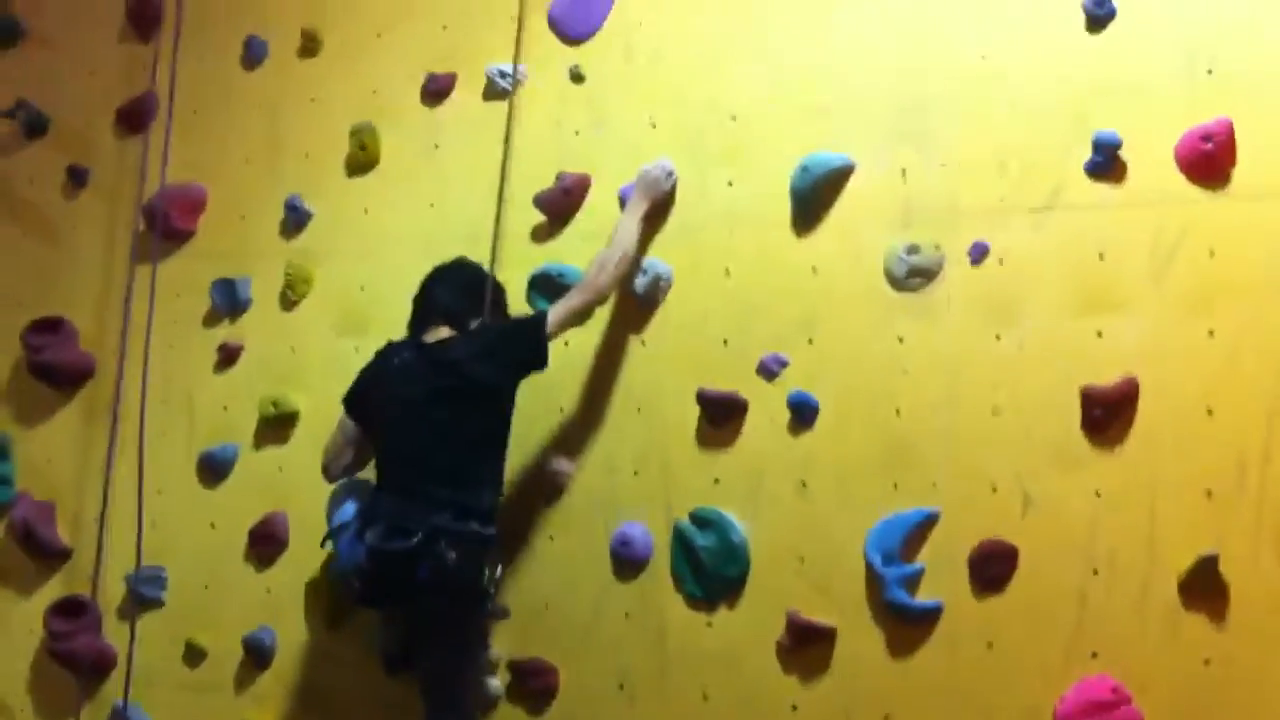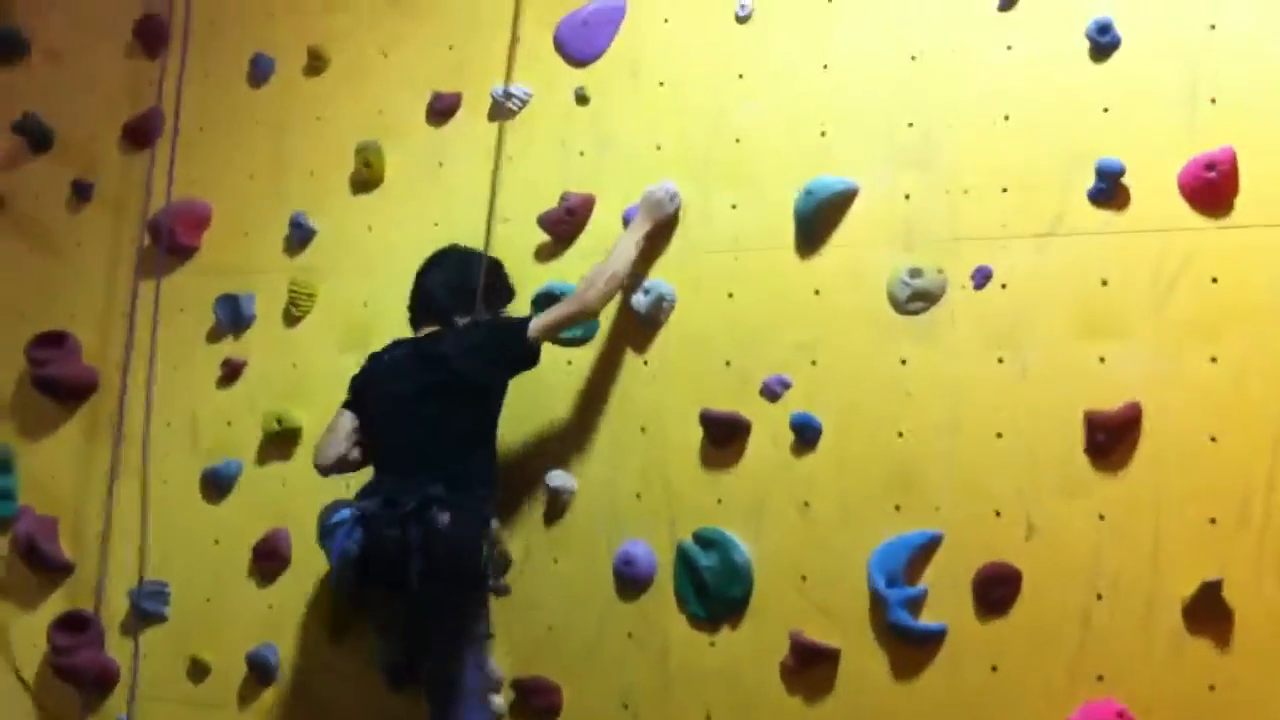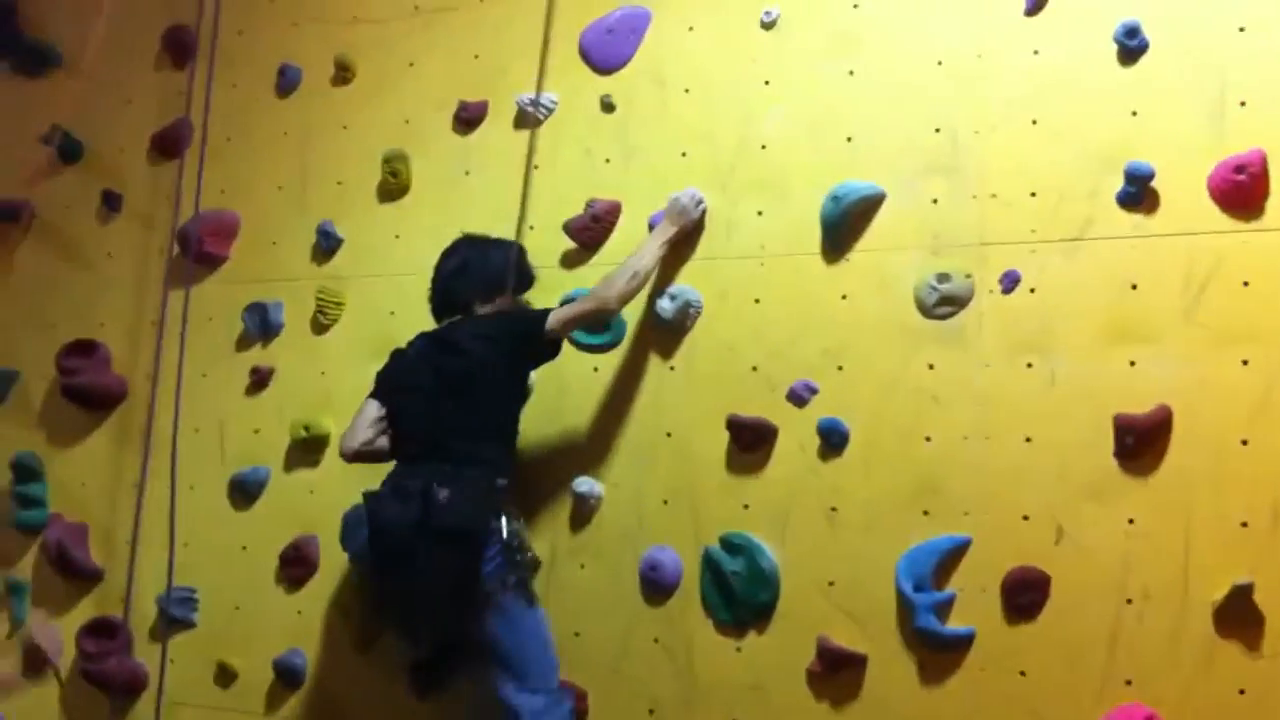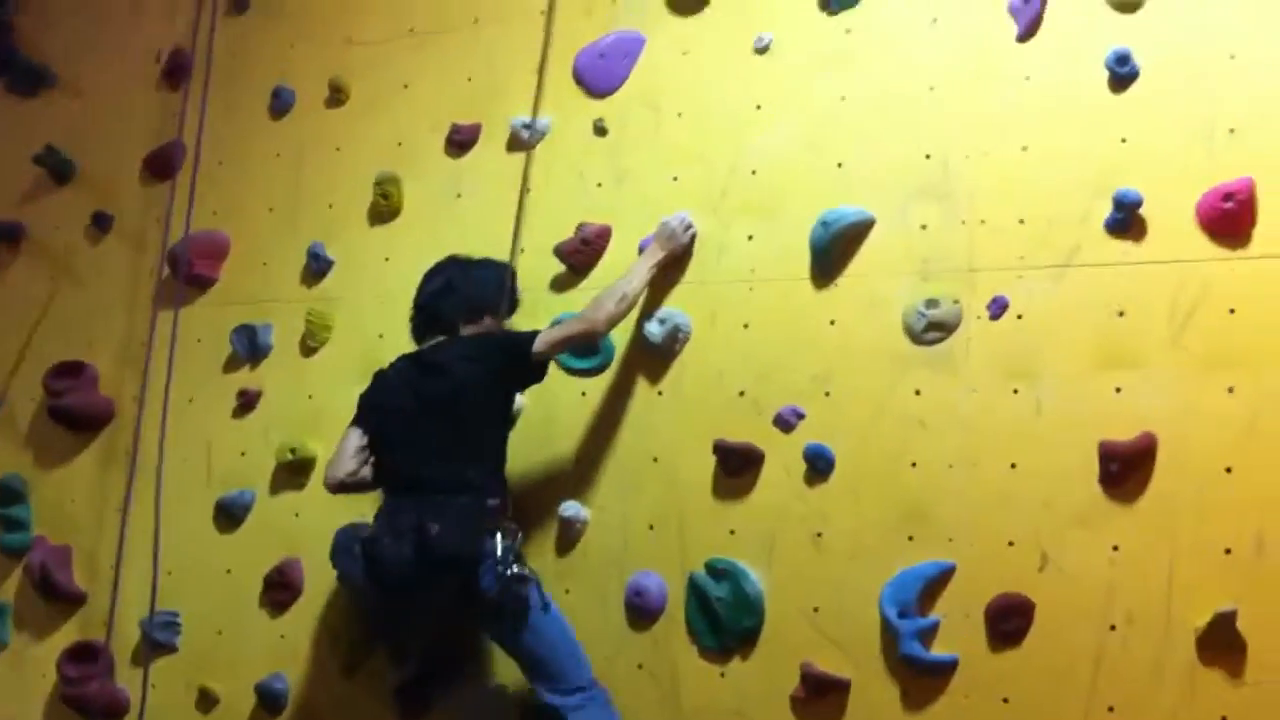
dt=0.2s
person 1, frame 1
left shoulder: (386, 367)
right shoulder: (495, 352)
left elbow: (335, 467)
right elbow: (594, 290)
right wrist: (639, 204)
left hip: (375, 562)
right hip: (453, 569)
left knee: (349, 504)
left ankle: (407, 638)
person 1, frame 2
left shoulder: (381, 366)
right shoulder: (483, 346)
left elbow: (327, 458)
right elbow: (586, 302)
right wrist: (642, 225)
left hip: (373, 548)
right hip: (448, 553)
left knee: (337, 517)
left ankle: (406, 645)
person 1, frame 3
left shoulder: (406, 359)
right shoulder: (504, 336)
left elbow: (353, 444)
right elbow: (605, 300)
right wrist: (666, 230)
left hip: (395, 534)
right hip: (471, 536)
left knee: (358, 522)
left ankle: (431, 646)
person 1, frame 4
left shoulder: (387, 383)
right shoulder: (492, 357)
left elbow: (339, 475)
right elbow: (594, 322)
right wrist: (656, 253)
left hip: (396, 565)
right hip: (477, 560)
left knee: (349, 546)
left ankle: (419, 664)
